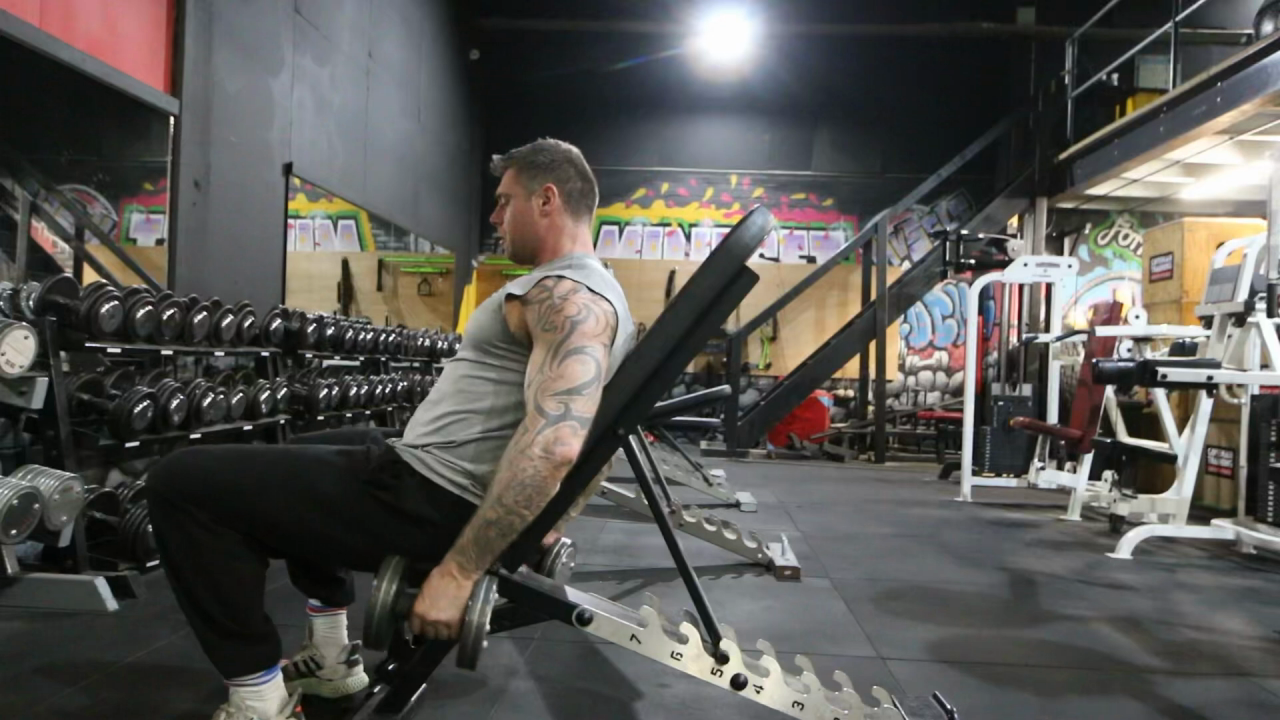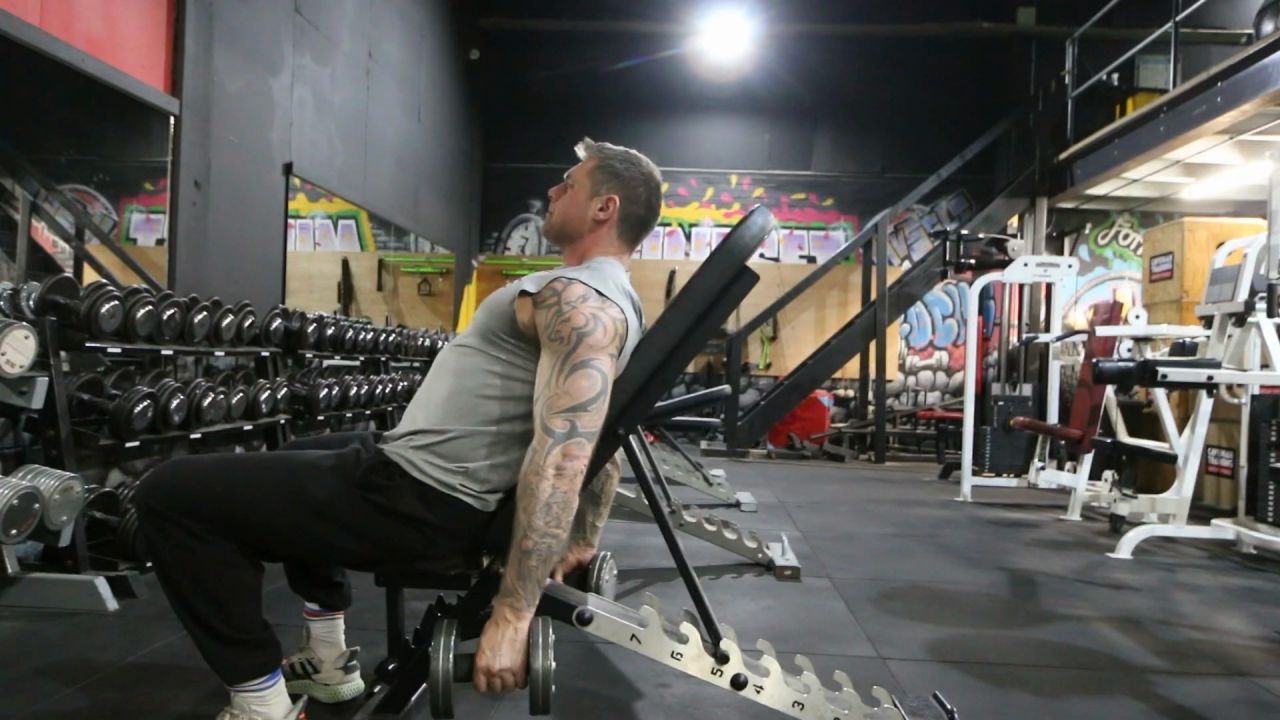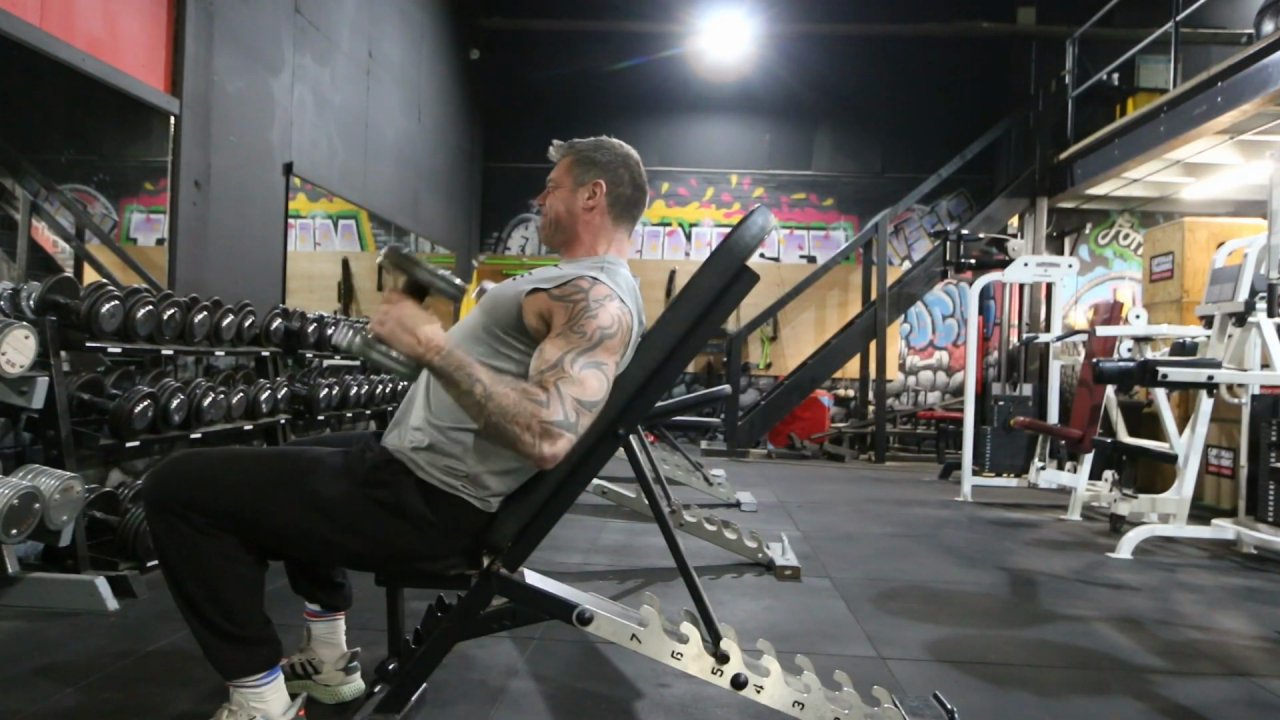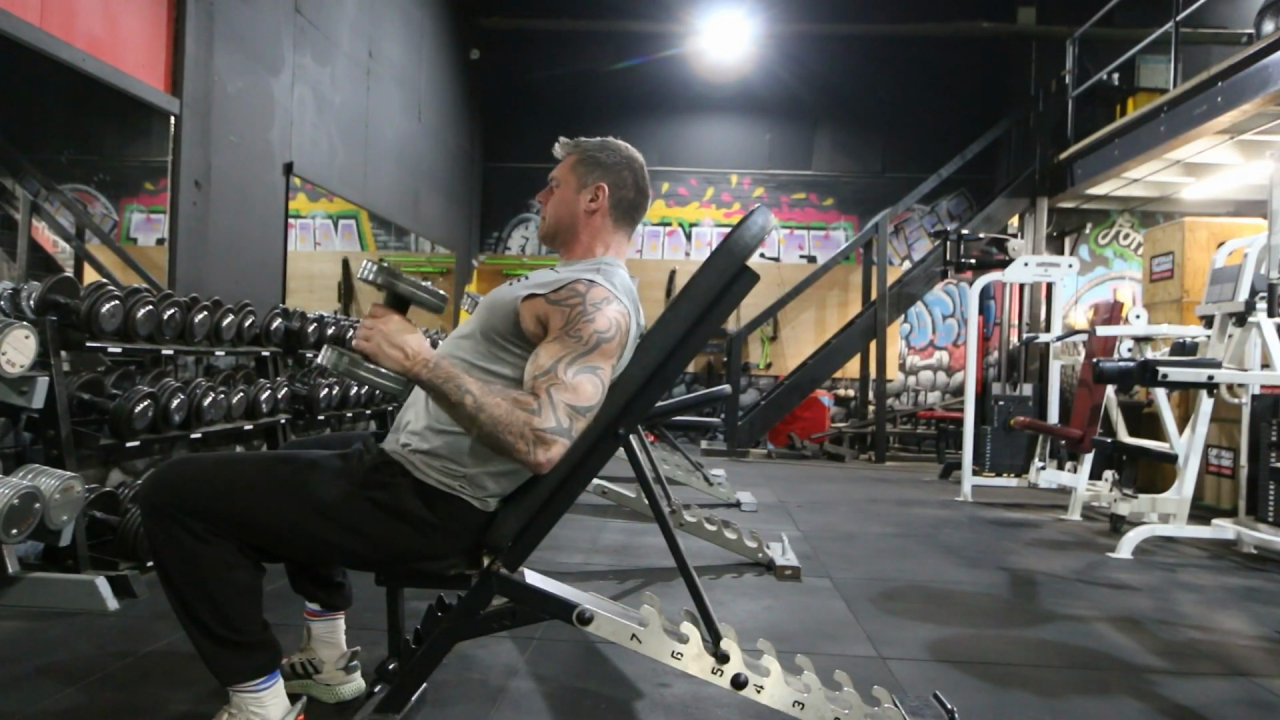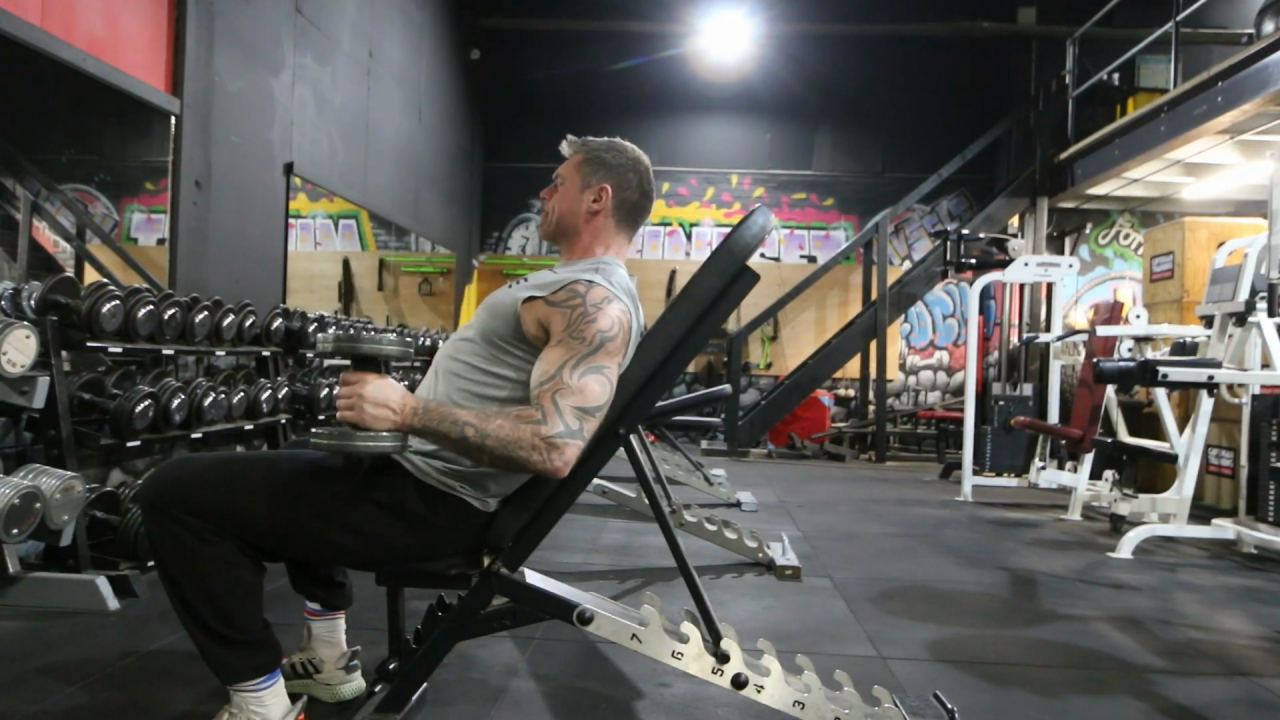
dt=1s
person 1, frame 1
left shoulder: (569, 298)
right shoulder: (588, 295)
left elbow: (552, 443)
right elbow: (582, 437)
left wrist: (457, 570)
right wrist: (546, 525)
left hip: (428, 500)
right hip: (435, 481)
left knee: (182, 483)
right knee: (302, 457)
right ankle: (331, 655)
person 1, frame 2
left shoulder: (580, 300)
right shoulder: (606, 301)
left elbow: (560, 454)
right elbow: (594, 444)
left wrist: (511, 615)
right wrist: (583, 542)
left hip: (419, 498)
right hip: (436, 485)
left knee: (171, 494)
right knee: (297, 463)
right ankle: (328, 661)
person 1, frame 3
left shoulder: (596, 300)
right shoulder: (587, 285)
left elbow: (547, 434)
left wrist: (431, 345)
right wrist: (436, 337)
left hip: (429, 499)
right hip: (428, 475)
left knee: (180, 486)
right knee: (295, 464)
right ankle: (327, 661)
person 1, frame 4
left shoulder: (595, 303)
right shoulder: (583, 286)
left elbow: (541, 440)
left wrist: (419, 359)
left hip: (427, 499)
right hip: (425, 471)
left knee: (176, 493)
right knee: (296, 460)
right ankle: (328, 661)
person 1, frame 5
left shoulder: (595, 304)
right shoulder: (582, 286)
left elbow: (554, 445)
left wrist: (407, 410)
left hip: (429, 499)
right hip: (424, 472)
left knee: (176, 492)
right knee: (296, 464)
right ankle: (328, 660)
